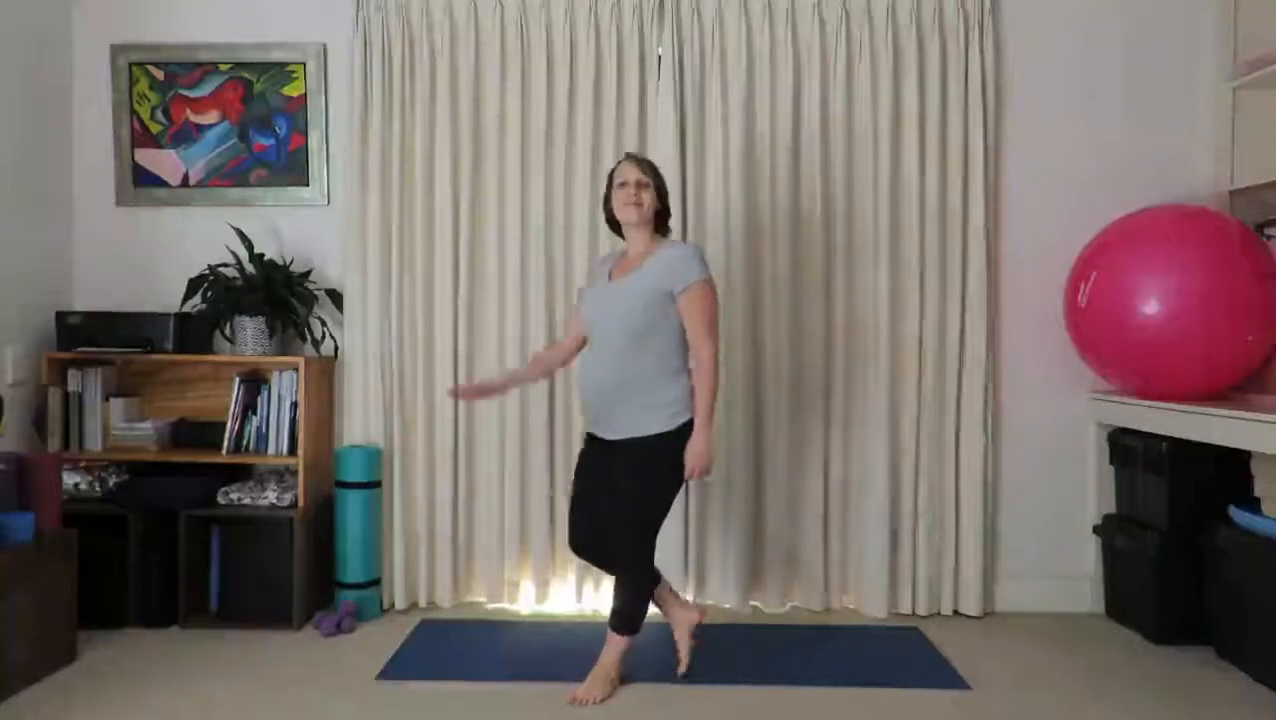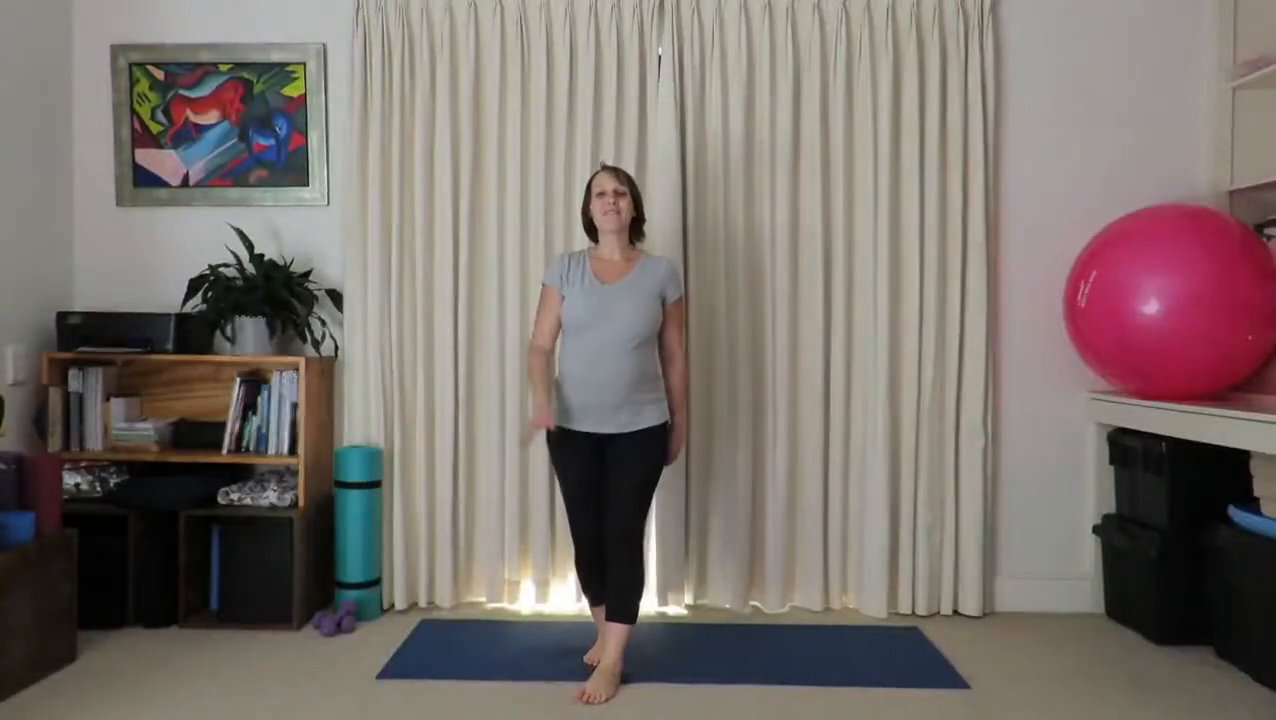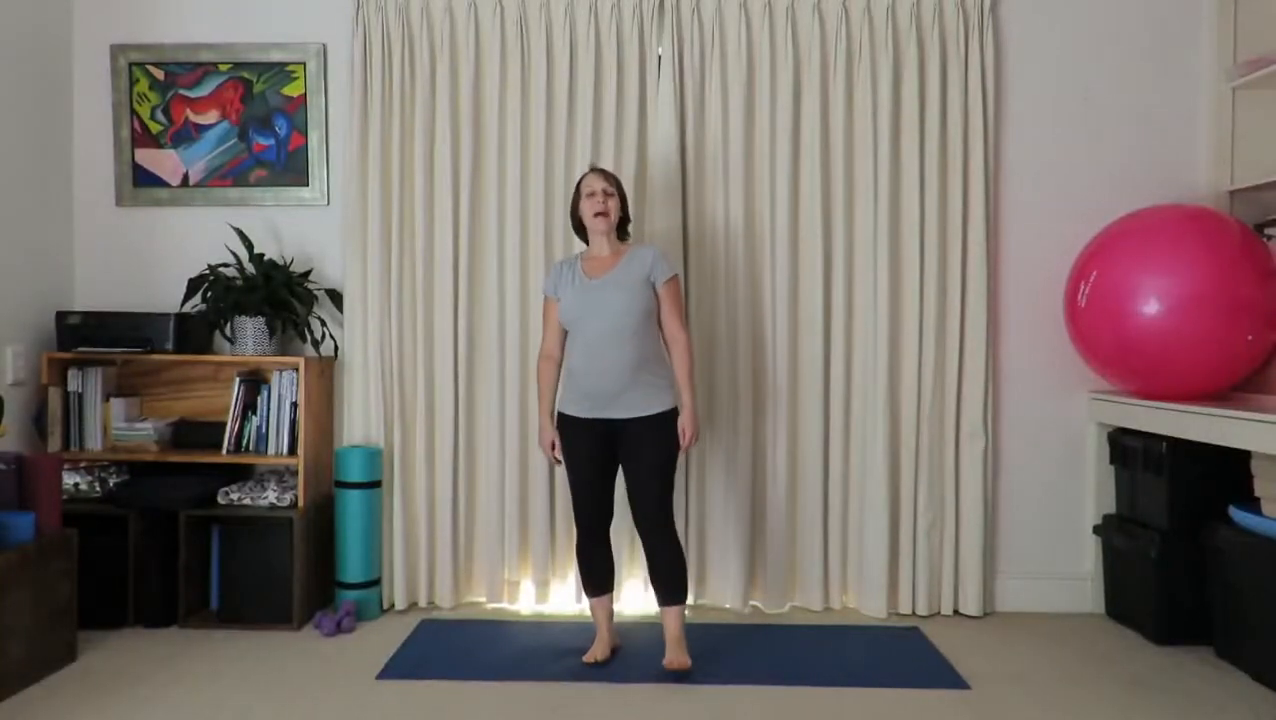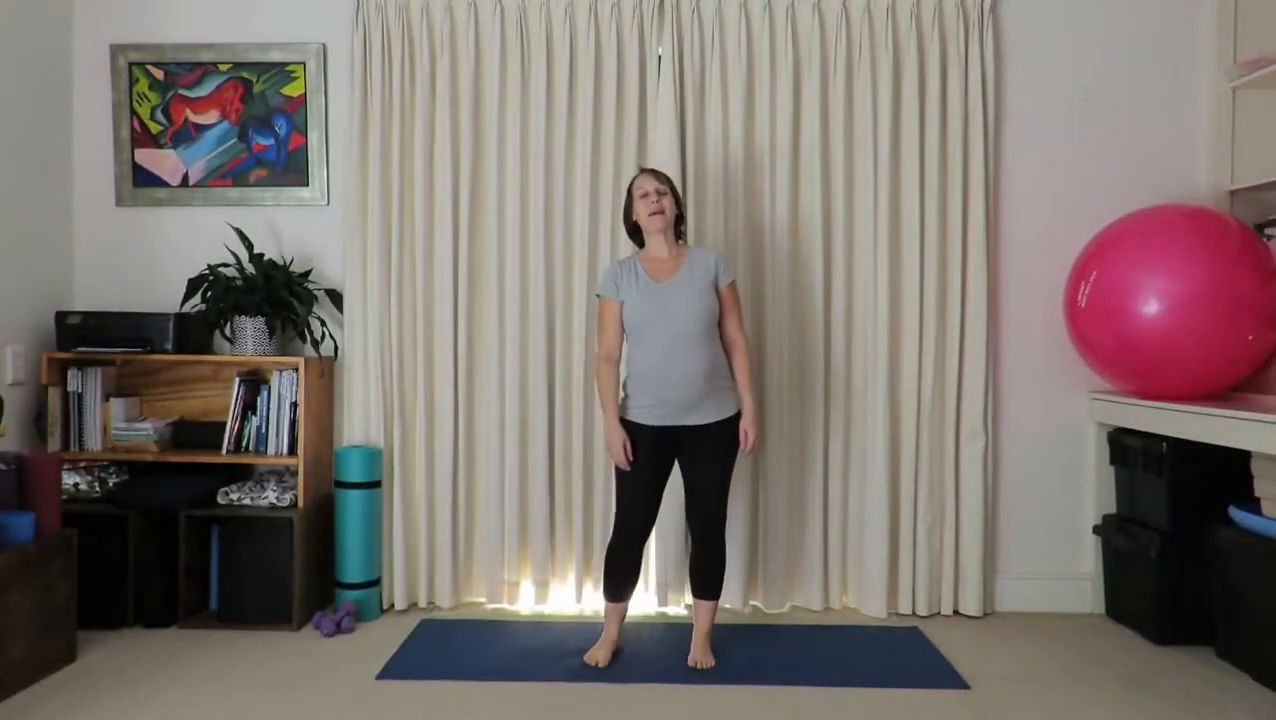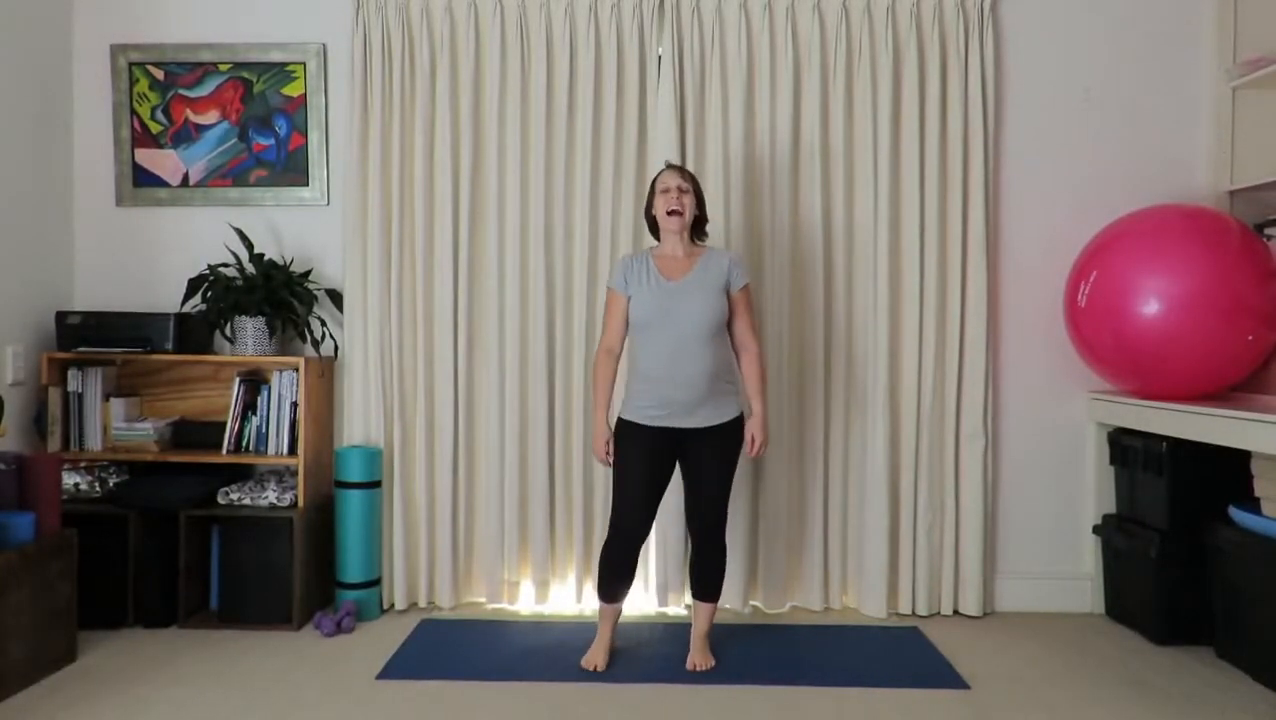
dt=0.7s
person 1, frame 1
left shoulder: (681, 260)
right shoulder: (601, 269)
left elbow: (705, 350)
right elbow: (565, 347)
left wrist: (703, 431)
right wrist: (499, 383)
left hip: (660, 432)
right hip: (605, 433)
left knee: (631, 543)
right knee: (586, 538)
left ankle: (610, 664)
right ankle: (677, 610)
person 1, frame 2
left shoulder: (661, 273)
right shoulder: (564, 268)
left elbow: (674, 356)
right elbow: (541, 346)
left wrist: (680, 424)
right wrist: (540, 403)
left hip: (639, 428)
right hip: (573, 427)
left knee: (623, 536)
right knee: (586, 536)
left ankle: (612, 661)
right ankle: (604, 630)
person 1, frame 3
left shoulder: (650, 261)
right shoulder: (561, 273)
left elbow: (677, 337)
right elbow: (551, 353)
left wrist: (688, 406)
right wrist: (546, 418)
left hip: (648, 415)
right hip: (581, 418)
left knee: (654, 521)
right knee: (591, 524)
left ankle: (675, 635)
right ankle: (604, 633)
person 1, frame 4
left shoulder: (711, 265)
right shoulder: (619, 274)
left elbow: (735, 341)
right elbow: (606, 355)
left wrist: (749, 408)
right wrist: (612, 422)
left hip: (712, 421)
right hip: (645, 424)
left knee: (707, 527)
right knee: (630, 527)
left ankle: (701, 636)
right ankle: (610, 632)
person 1, frame 5
left shoulder: (725, 267)
right shoulder: (630, 269)
left elbow: (747, 345)
right elbow: (608, 349)
left wrist: (757, 411)
right wrist: (599, 419)
left hip: (714, 424)
right hip: (643, 423)
left knee: (707, 530)
right knee: (627, 528)
left ankle: (700, 637)
right ankle: (604, 634)
